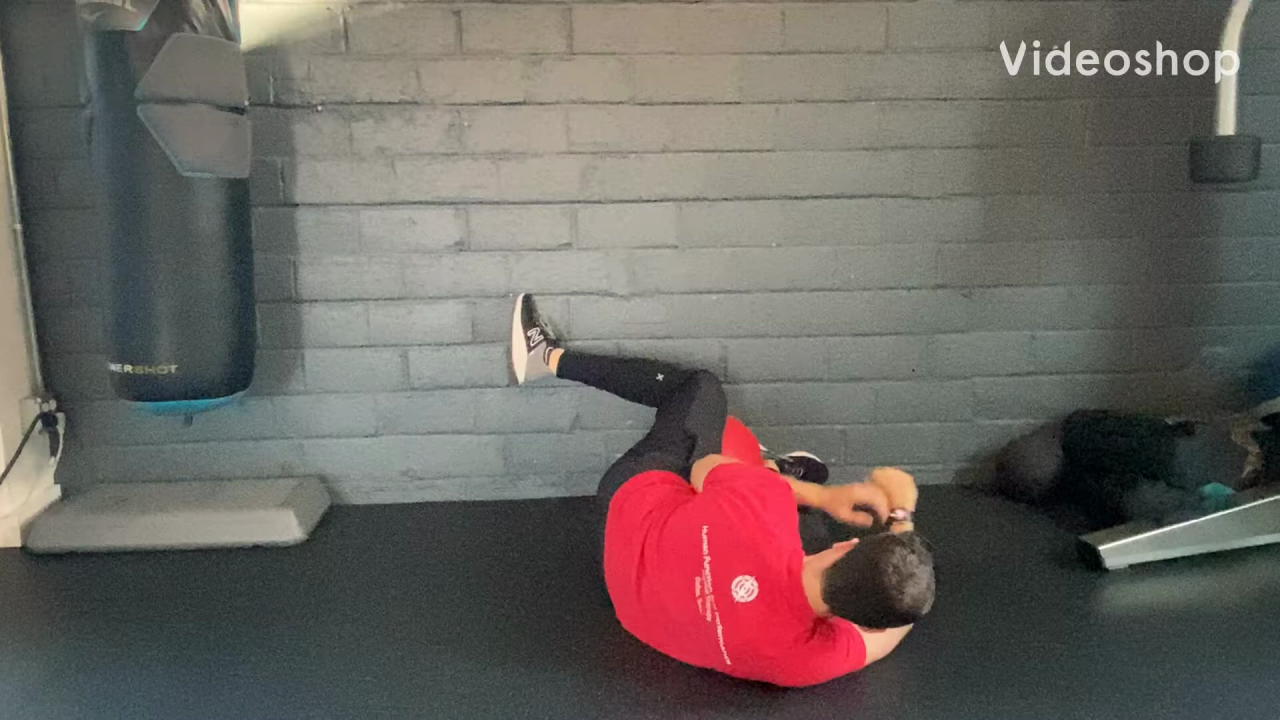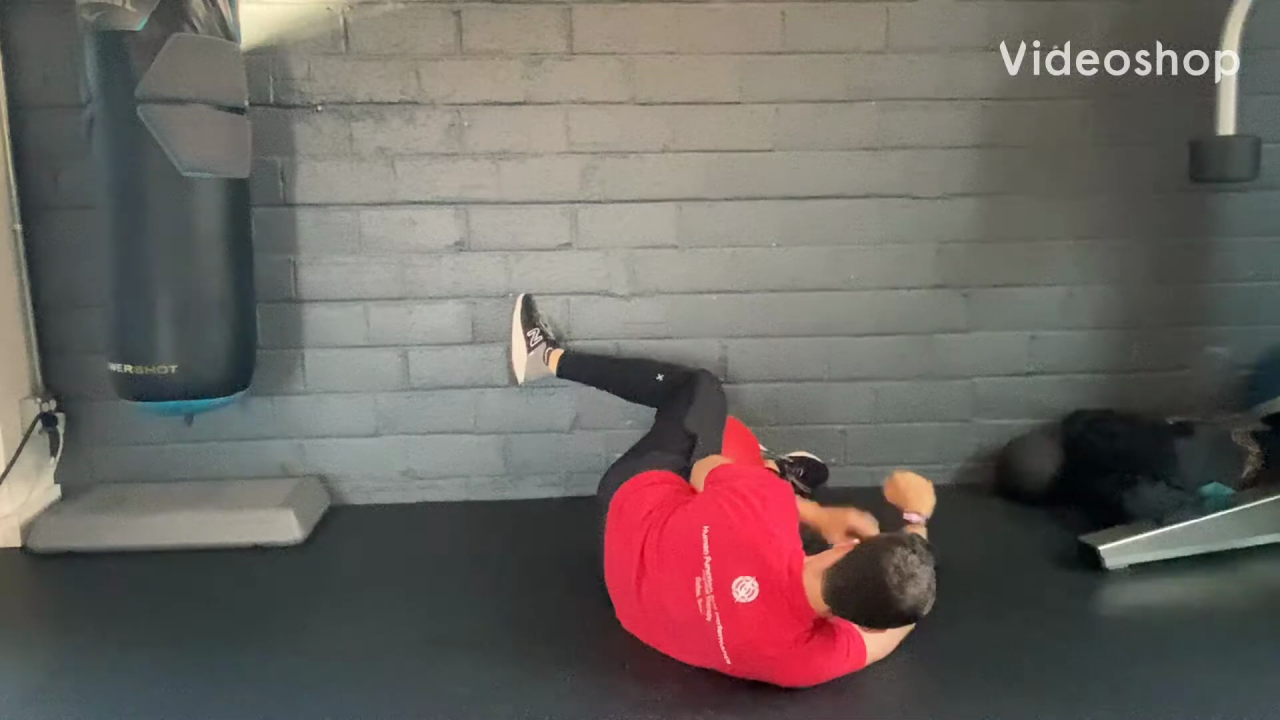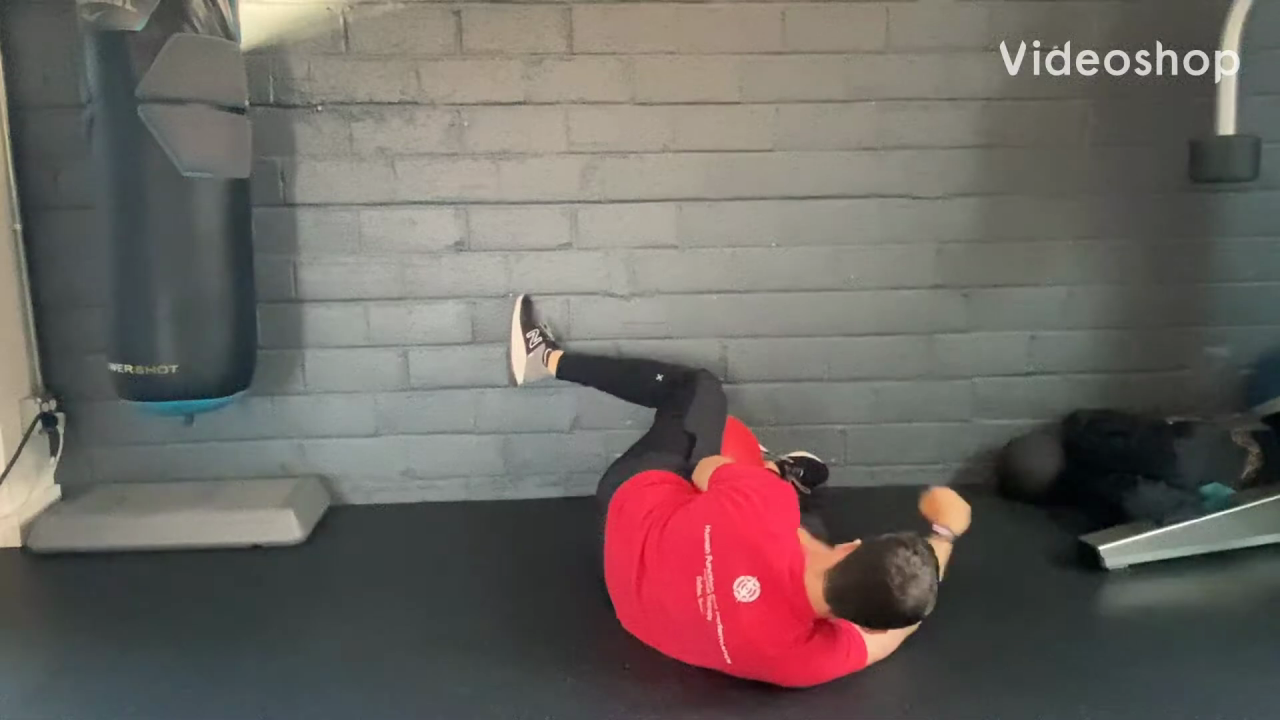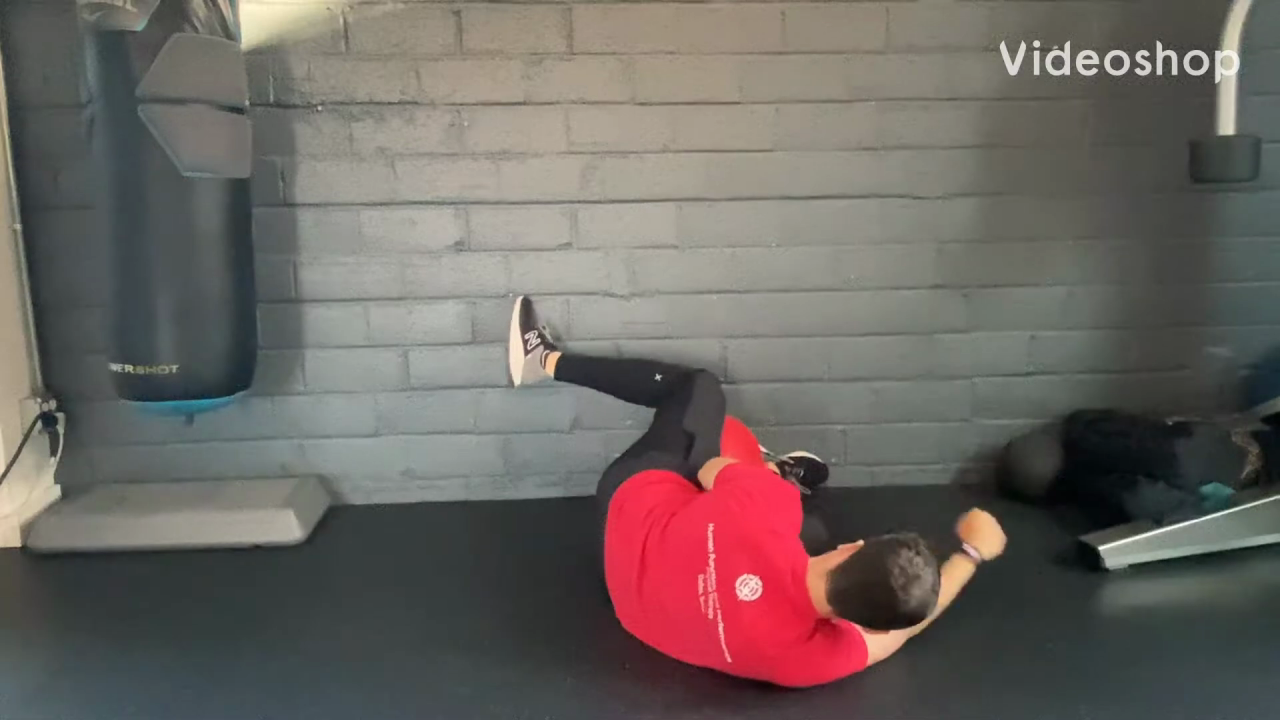
dt=0.1s
person 1, frame 1
left shoulder: (762, 506)
right shoulder: (812, 659)
left elbow: (705, 468)
right elbow: (891, 616)
left wrist: (824, 496)
right wrist: (902, 514)
left knee: (702, 385)
left ankle: (549, 358)
person 1, frame 2
left shoulder: (761, 505)
right shoulder: (809, 659)
left elbow: (705, 469)
right elbow: (894, 617)
left wrist: (820, 516)
right wrist: (915, 517)
left knee: (702, 386)
left ankle: (549, 358)
person 1, frame 3
left shoulder: (763, 504)
right shoulder: (810, 660)
left elbow: (704, 469)
right elbow: (901, 613)
right wrist: (942, 533)
left knee: (702, 386)
left ankle: (548, 360)
person 1, frame 4
left shoulder: (766, 504)
right shoulder: (808, 659)
left elbow: (713, 469)
right elbow: (909, 618)
right wrist: (973, 551)
left hip: (636, 494)
left knee: (698, 385)
left ankle: (548, 362)
